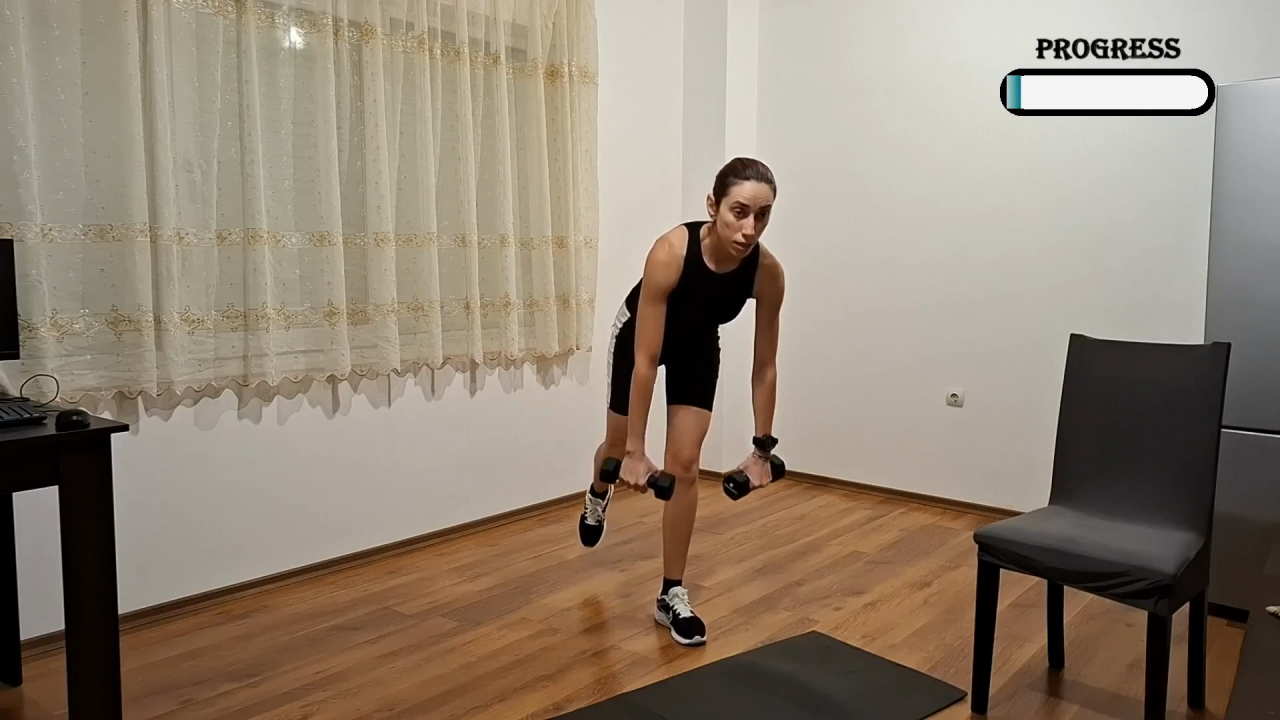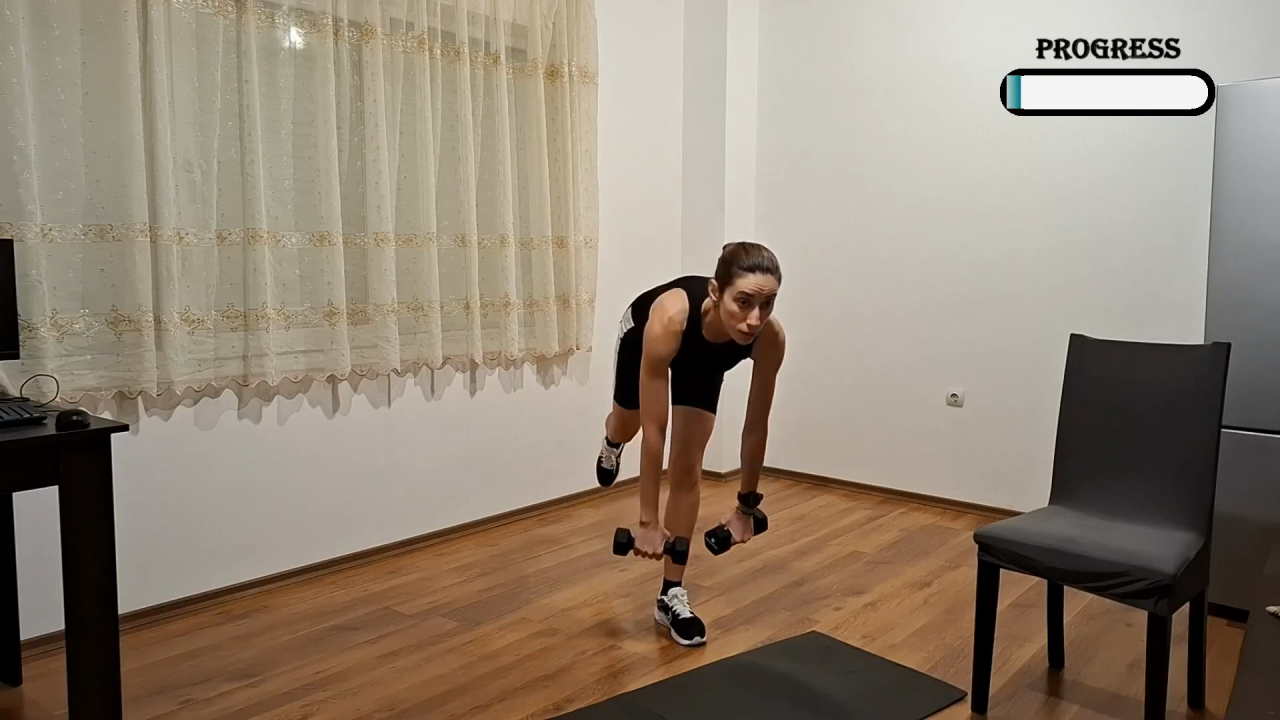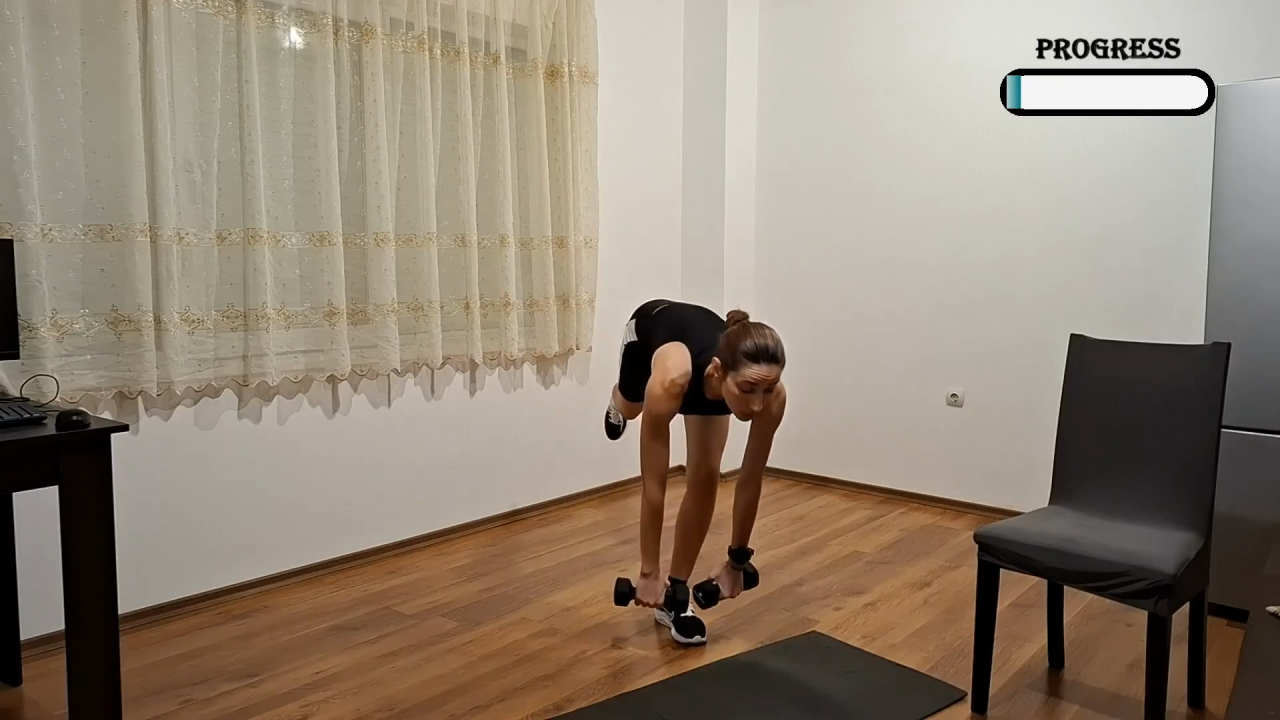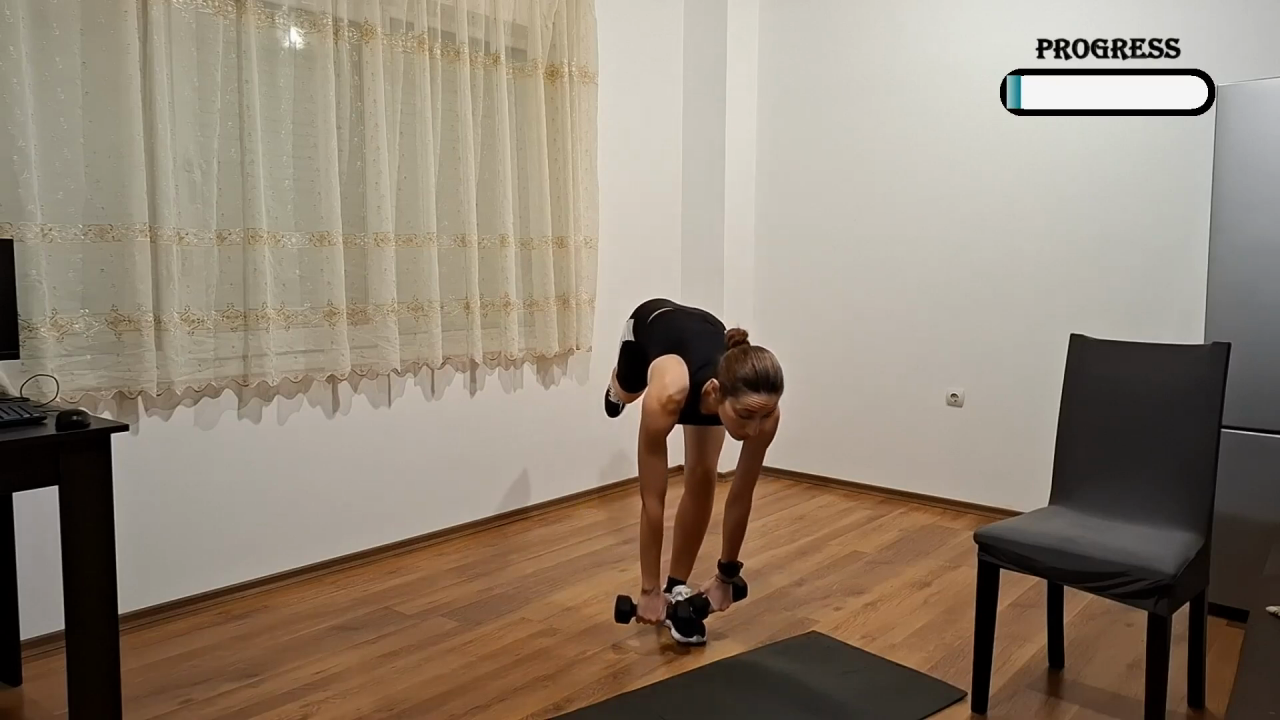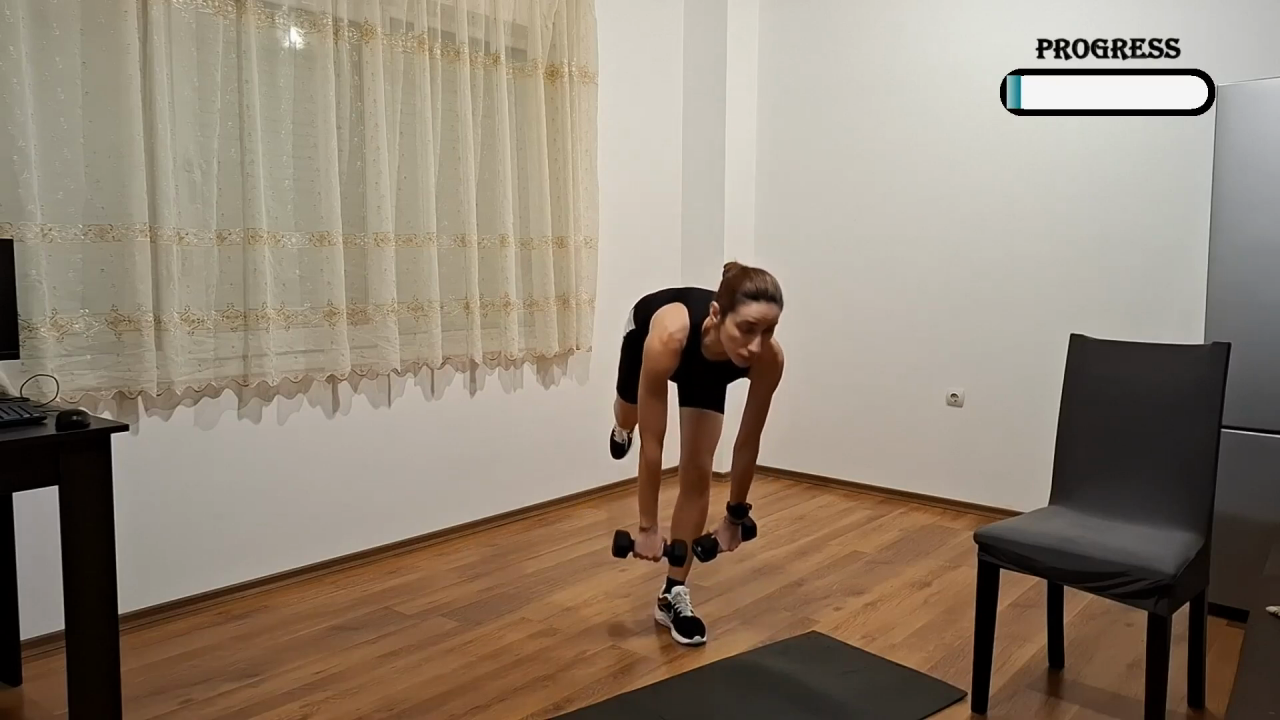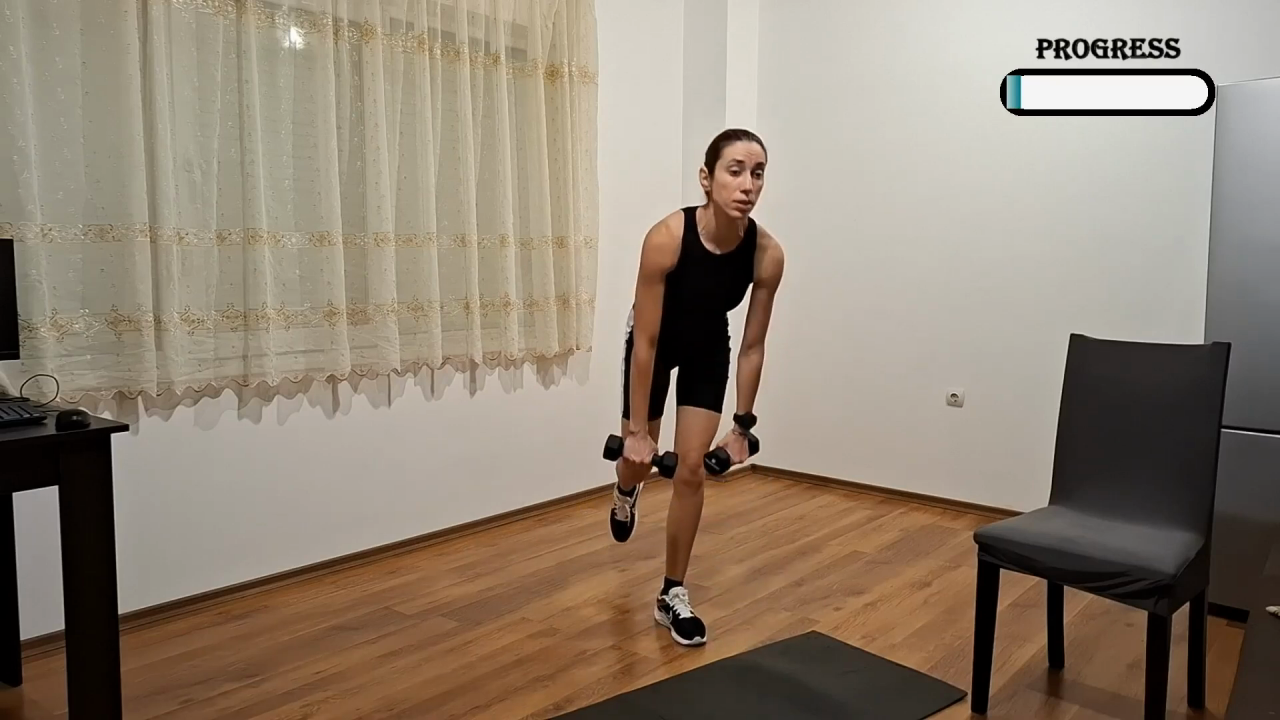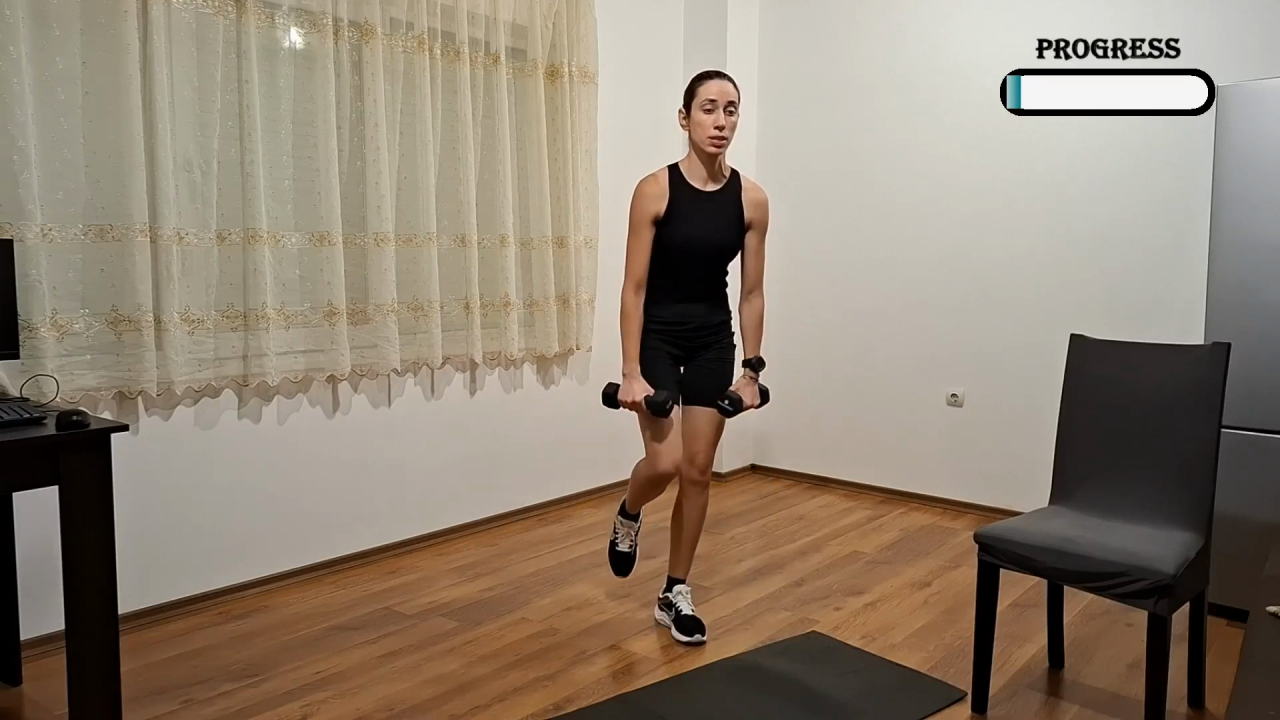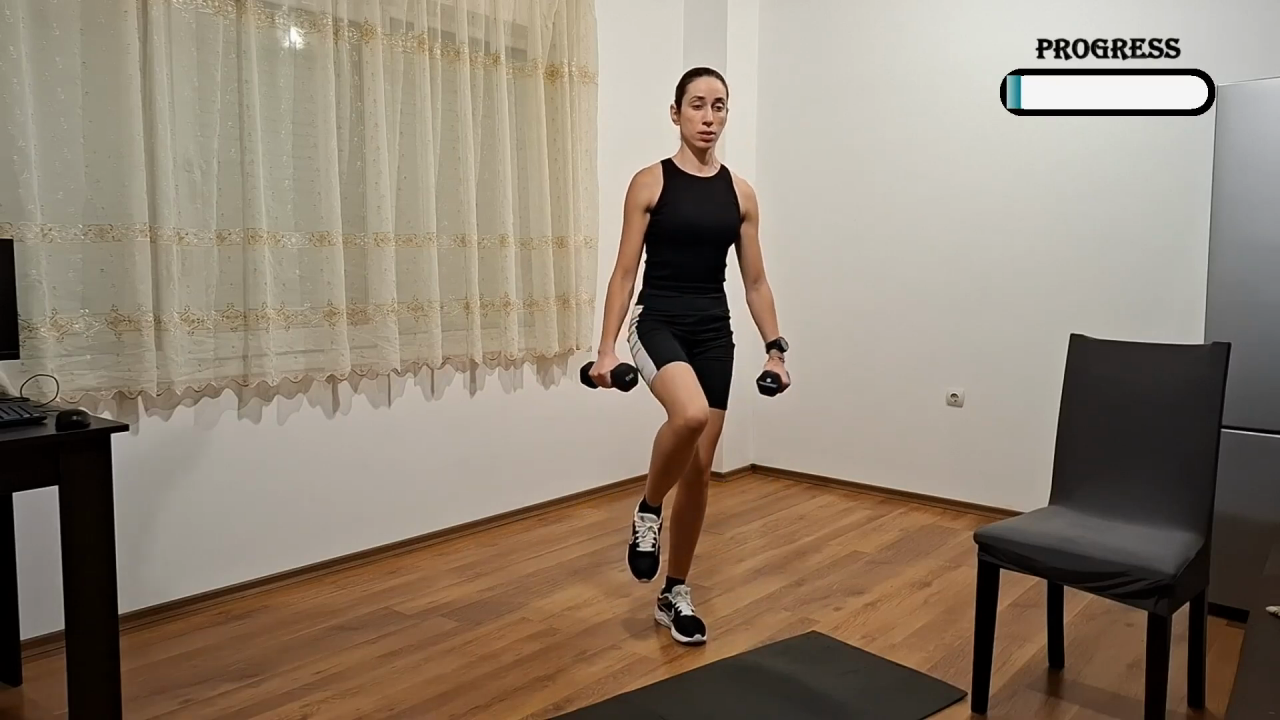
dt=0.5s
person 1, frame 1
left shoulder: (767, 271)
right shoulder: (671, 251)
left elbow: (765, 367)
right elbow: (646, 360)
left wrist: (763, 447)
right wrist: (635, 451)
left hip: (699, 347)
right hip: (638, 336)
left knee: (684, 465)
right knee: (619, 450)
left ankle: (672, 594)
right ankle: (598, 493)
person 1, frame 2
left shoulder: (770, 337)
right shoulder: (669, 319)
left elbow: (756, 427)
right elbow: (654, 432)
left wrist: (746, 505)
right wrist: (647, 520)
left hip: (703, 363)
right hip: (641, 330)
left knee: (687, 467)
right knee: (627, 425)
left ankle: (671, 594)
right ankle: (612, 443)
person 1, frame 3
left shoulder: (771, 396)
right shoulder: (671, 379)
left elbow: (750, 482)
right elbow: (654, 485)
left wrist: (737, 560)
right wrist: (648, 572)
left hip: (706, 337)
right hip: (651, 326)
left knee: (706, 475)
right knee: (630, 409)
right ankle: (617, 405)
person 1, frame 4
left shoulder: (761, 409)
right shoulder: (667, 395)
left elbow: (741, 496)
right elbow: (653, 502)
left wrist: (726, 575)
right wrist: (649, 589)
left hip: (704, 330)
right hip: (650, 324)
left knee: (703, 478)
right knee: (627, 393)
left ankle: (678, 590)
right ankle: (617, 388)
person 1, frame 5
left shoulder: (770, 357)
right shoulder: (668, 336)
left elbow: (748, 443)
right elbow: (652, 445)
left wrist: (735, 516)
right wrist: (647, 526)
right hip: (646, 322)
left knee: (698, 475)
right knee: (629, 416)
left ankle: (675, 594)
right ankle: (622, 429)
person 1, frame 6
left shoulder: (767, 254)
right shoulder: (666, 237)
left elbow: (752, 346)
right elbow: (646, 341)
left wrist: (741, 425)
right wrist: (635, 429)
left hip: (708, 351)
right hip: (657, 346)
left knee: (691, 470)
right knee: (642, 458)
left ankle: (672, 596)
right ankle: (627, 488)
person 1, frame 7
left shoulder: (751, 198)
right shoulder: (655, 189)
left elbow: (752, 292)
right elbow: (634, 287)
left wrist: (751, 367)
right wrist: (631, 372)
left hip: (713, 340)
right hip: (658, 335)
left knee: (697, 470)
right knee: (664, 463)
left ankle: (675, 594)
right ankle: (628, 514)
person 1, frame 8
left shoulder: (739, 191)
right shoulder: (650, 181)
left elbow: (755, 280)
right elbow: (625, 271)
left wrist: (774, 346)
right wrist: (605, 347)
left hip: (713, 331)
right hip: (658, 323)
left knee: (699, 469)
right knee: (689, 414)
left ankle: (675, 595)
right ankle: (648, 509)
